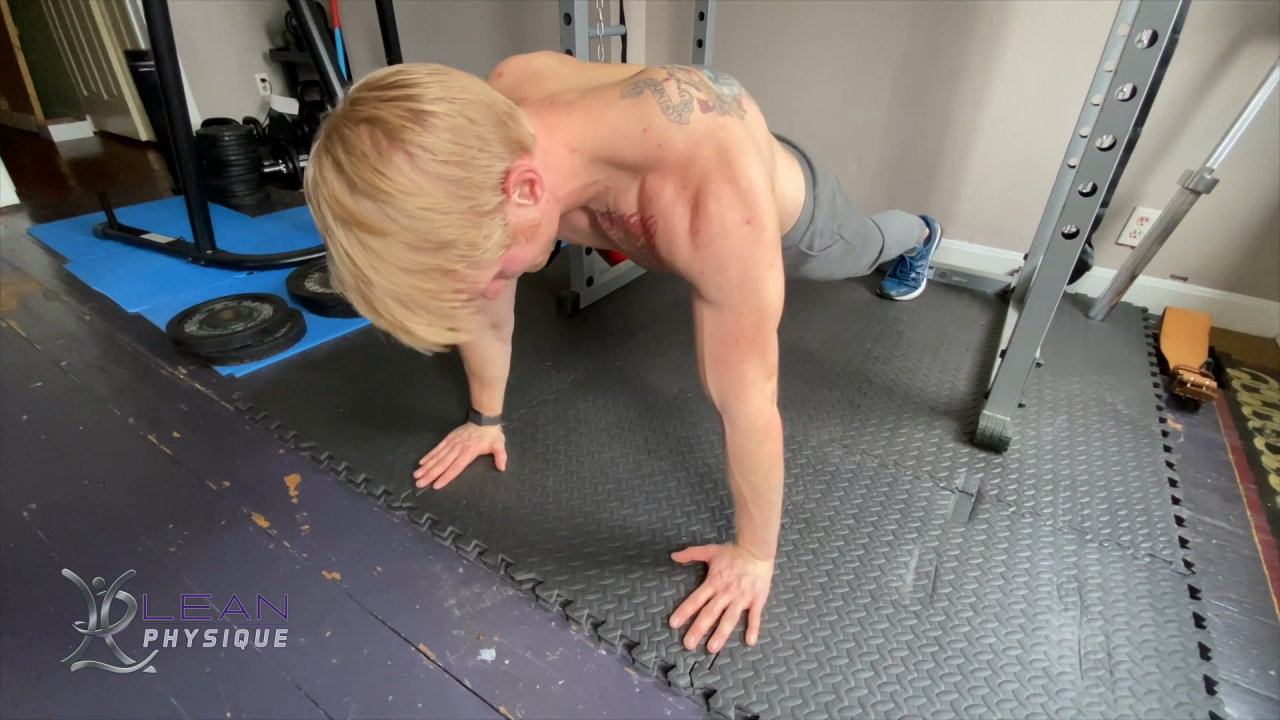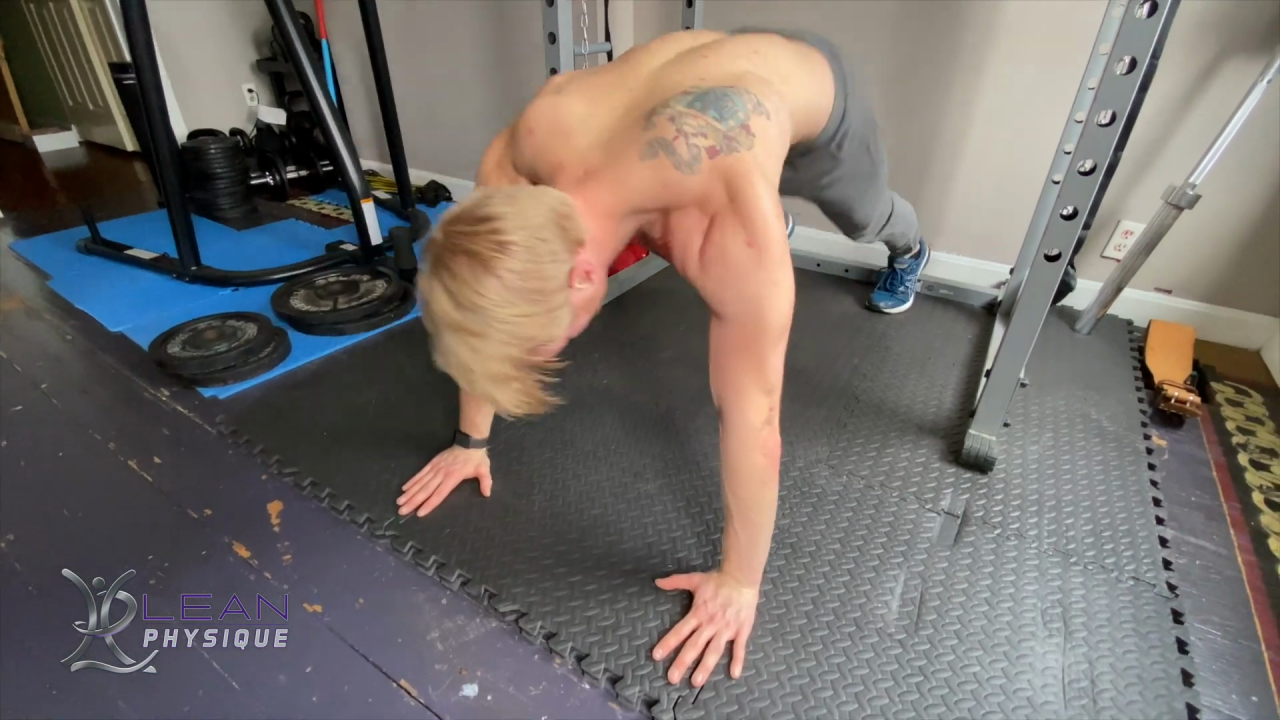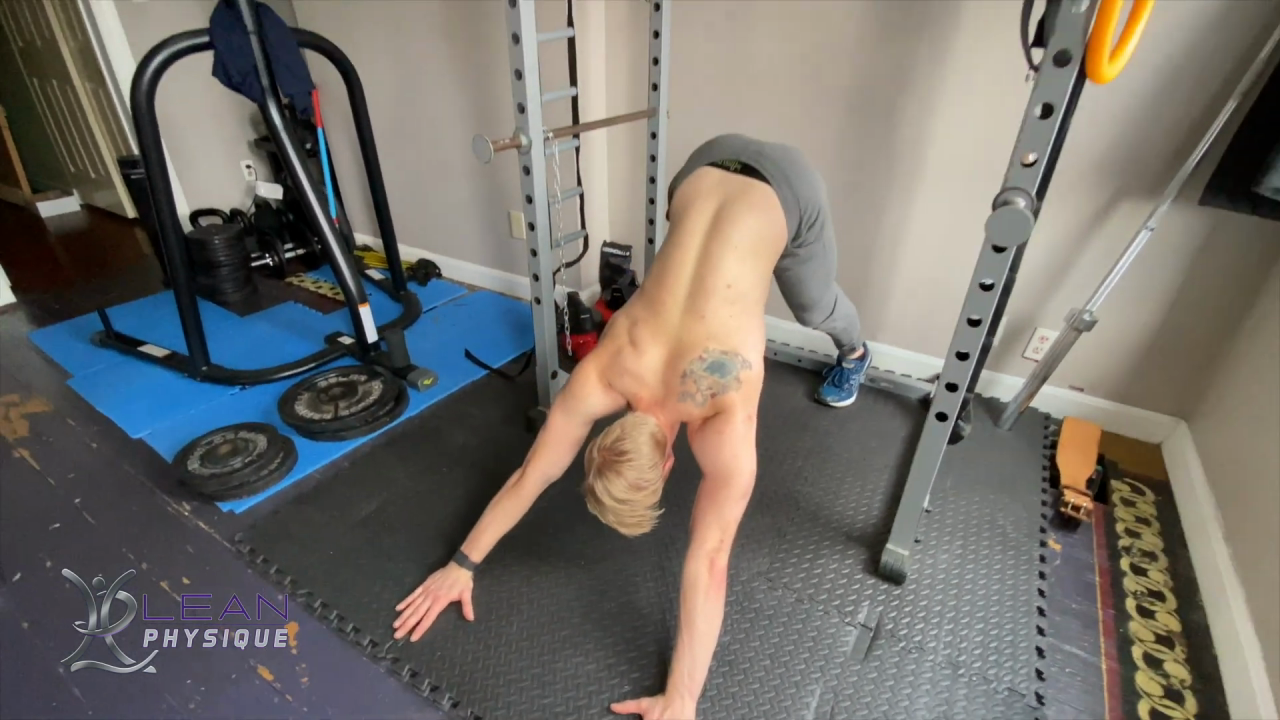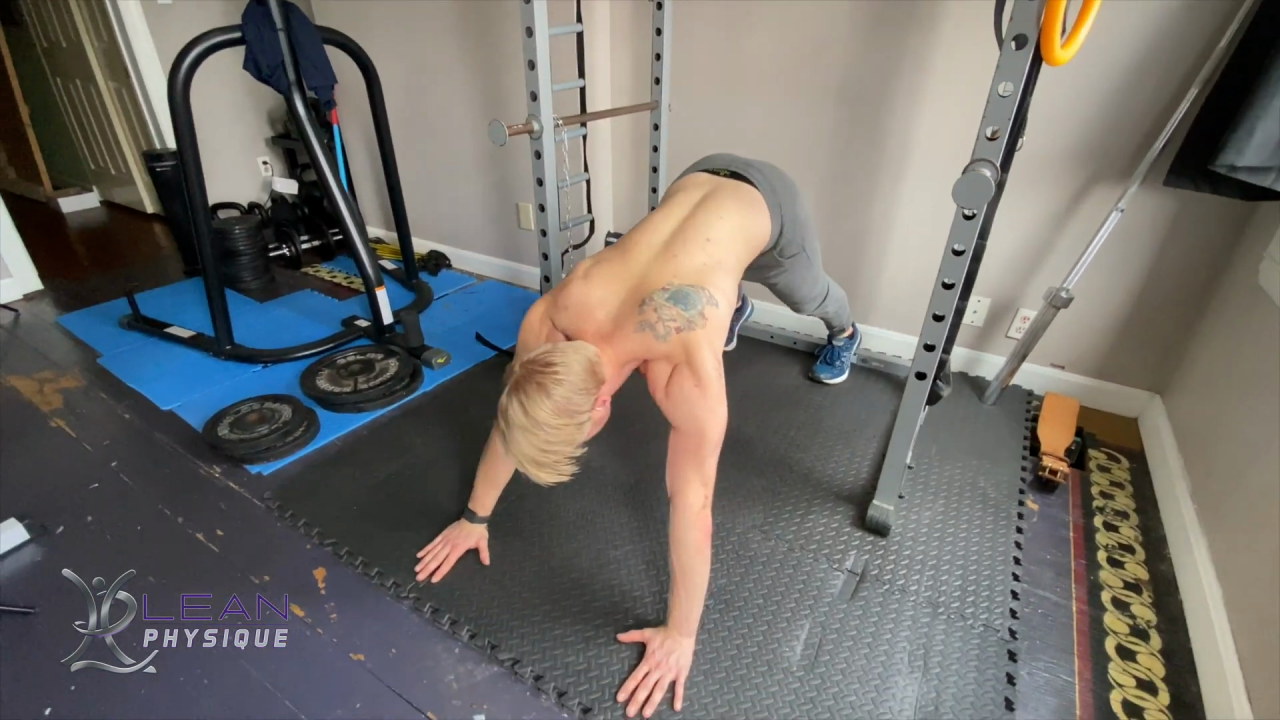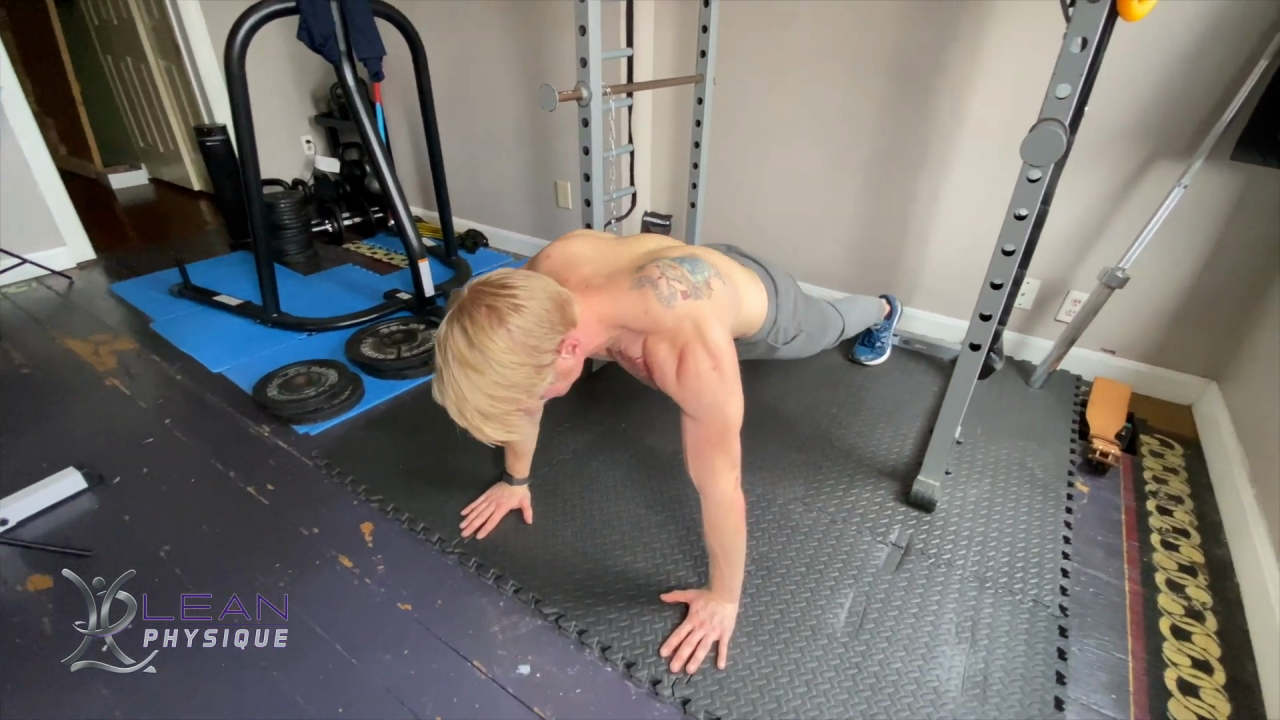
dt=1s
person 1, frame 1
left shoulder: (706, 197)
right shoulder: (481, 147)
left elbow: (747, 405)
right elbow: (485, 311)
left wrist: (754, 556)
right wrist: (485, 419)
left hip: (786, 217)
left knee: (862, 246)
left ankle: (916, 233)
person 1, frame 2
left shoulder: (731, 230)
right shoulder: (514, 162)
left elbow: (750, 414)
right elbow: (497, 320)
right wrist: (471, 439)
left hip: (817, 109)
right hip: (750, 74)
left knee: (867, 218)
left ankle: (907, 250)
person 1, frame 3
left shoulder: (722, 419)
right shoulder: (601, 377)
left elbow: (708, 557)
right elbow: (532, 474)
right wrist: (461, 564)
left hip: (784, 187)
right hip: (713, 168)
left knee: (814, 307)
left ankle: (852, 351)
person 1, frame 4
left shoulder: (686, 368)
right shoulder: (549, 319)
left elbow: (692, 503)
right elbow: (511, 423)
left wrist: (681, 635)
right wrist: (474, 516)
left hip: (767, 204)
right hip: (702, 180)
left knee: (807, 297)
left ankle: (843, 331)
person 1, frame 5
left shoulder: (690, 345)
right shoulder: (541, 281)
left elbow: (721, 485)
right elbow: (520, 387)
left wrist: (724, 598)
right wrist: (515, 479)
left hip: (761, 314)
left knee: (827, 325)
left ankle: (881, 311)
